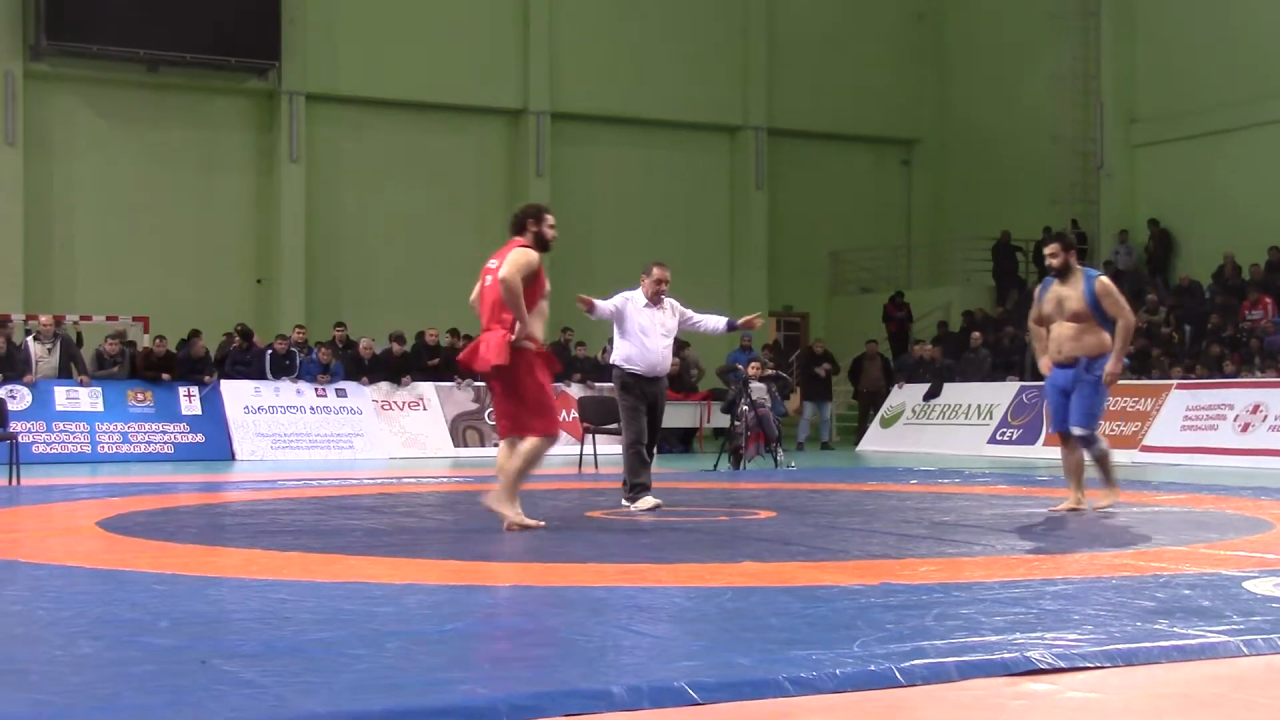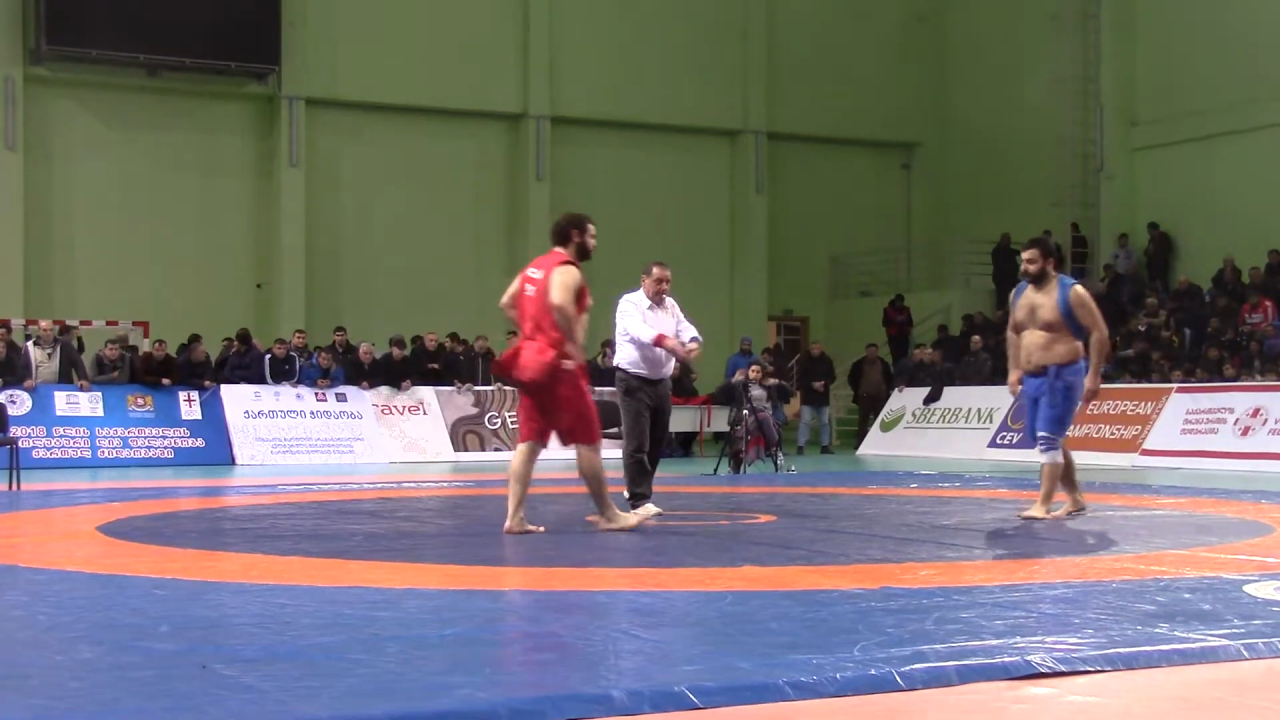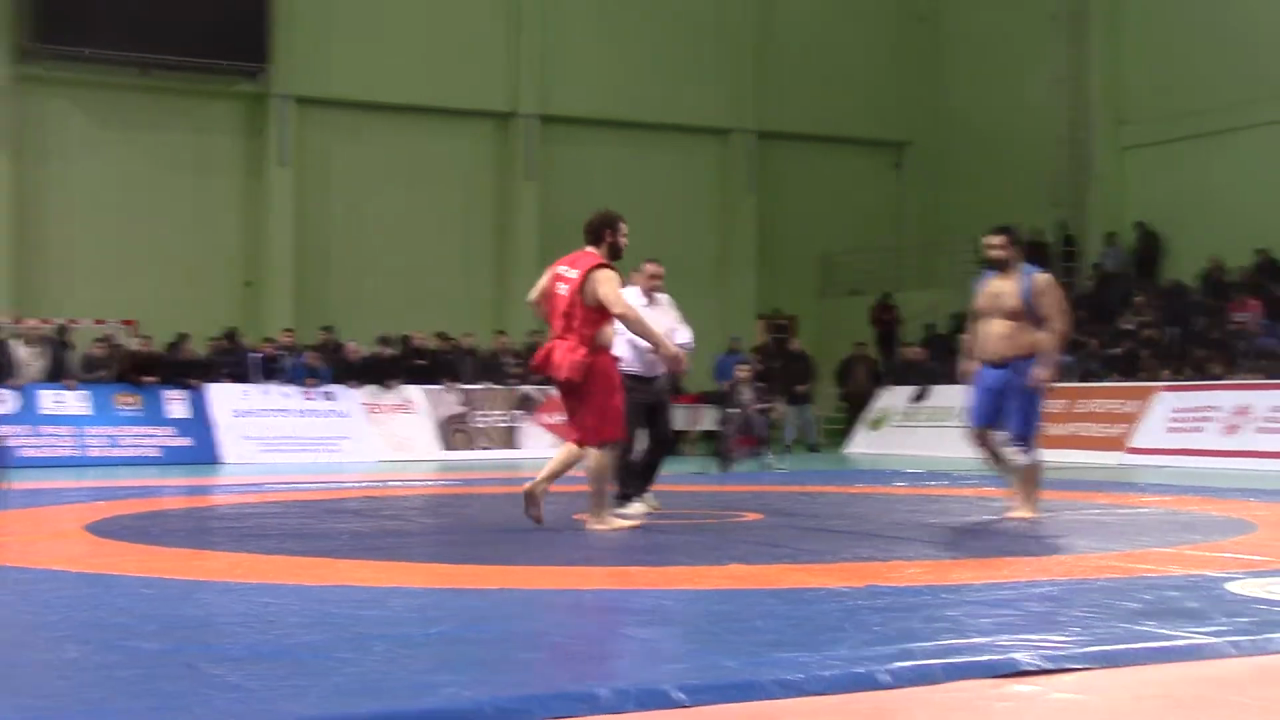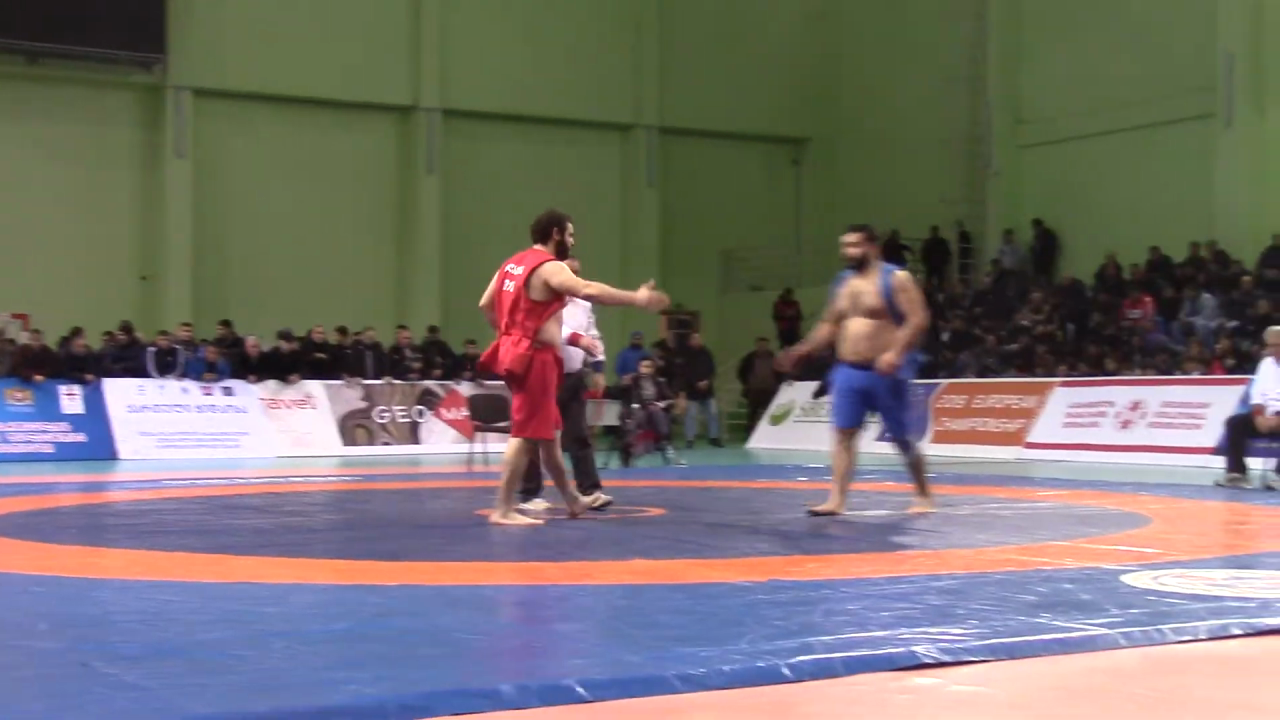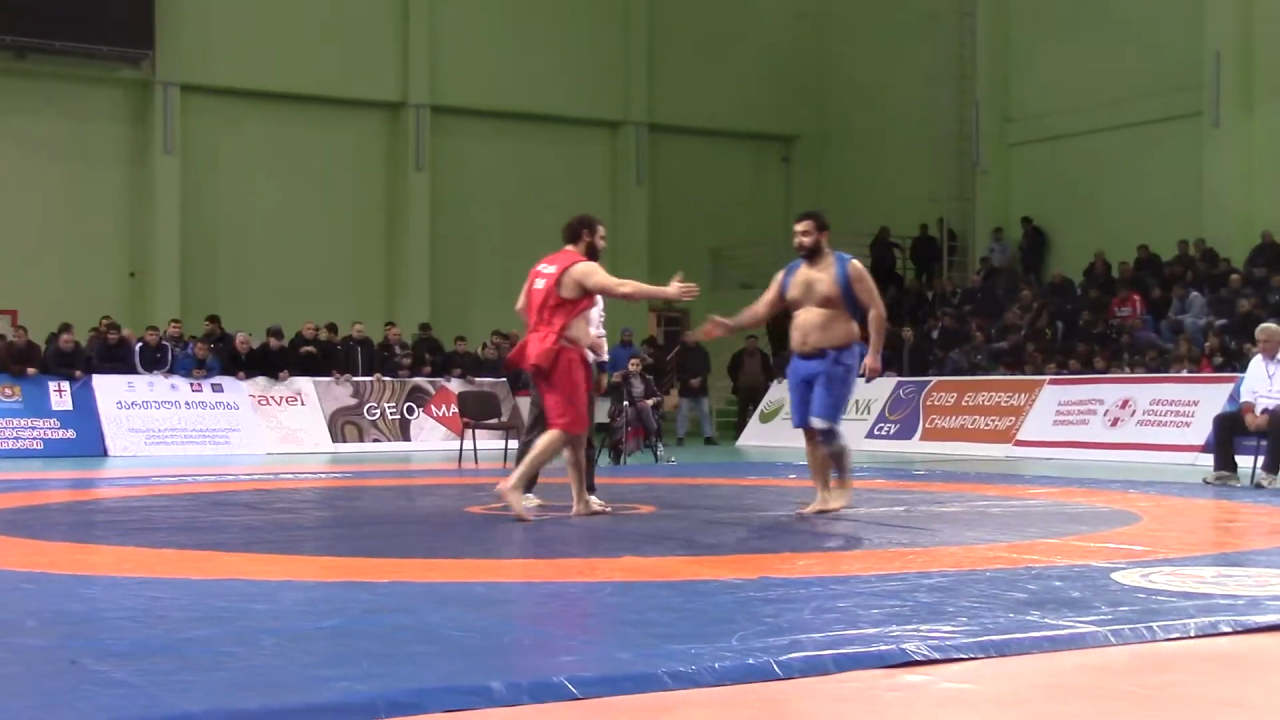
dt=0.3s
person 1, frame 1
left shoulder: (502, 256)
right shoulder: (527, 256)
left elbow: (476, 297)
right elbow: (506, 279)
right wrist: (524, 322)
left hip: (496, 353)
right hip: (518, 353)
left knee: (512, 434)
right knee: (545, 431)
left ankle: (512, 511)
right ankle: (503, 492)
person 1, frame 2
left shoulder: (535, 267)
right shoulder: (568, 271)
left elbow: (507, 304)
right elbow: (558, 304)
right wrist: (574, 344)
left hip: (534, 364)
right hip: (559, 366)
left knee: (530, 441)
right knee: (588, 440)
left ankle: (515, 517)
right ankle: (608, 515)
person 1, frame 3
left shoulder: (564, 264)
right shoulder: (600, 272)
left elbow: (536, 298)
right elbow: (623, 312)
right wrist: (663, 344)
left hip: (565, 358)
right hip: (589, 361)
left knee: (584, 439)
right knee: (604, 440)
left ankle: (539, 484)
right ankle: (600, 514)
person 1, frame 4
left shoulder: (511, 264)
right shoulder: (549, 267)
left elbow: (486, 304)
right elbow: (588, 291)
right wrist: (636, 299)
left hip: (516, 355)
right hip: (534, 358)
left knee: (548, 432)
right knee: (528, 434)
left ankle: (571, 498)
right ankle: (503, 509)
person 1, frame 5
left shoulder: (544, 265)
right shoulder: (581, 268)
left elbow: (522, 306)
right elbow: (622, 289)
right wrist: (668, 293)
left hip: (543, 354)
right hip: (561, 356)
left knee: (575, 430)
right knee: (566, 427)
left ankle: (581, 500)
right ankle: (513, 484)
person 2, frame 1
left shoulder: (1096, 283)
right shoulder: (1044, 289)
left elbow: (1126, 319)
right elbow: (1035, 324)
left wrist: (1116, 360)
right wrist: (1042, 357)
left hip: (1090, 370)
right hip: (1057, 372)
left knee: (1083, 433)
right knee: (1066, 436)
left ankle: (1110, 485)
right ankle: (1076, 496)
person 2, frame 2
left shoulder: (1072, 292)
right shoulder: (1018, 293)
left elbow: (1099, 332)
right elbow: (1013, 333)
left wrist: (1094, 375)
right wrist: (1014, 369)
left hip: (1062, 377)
right hip: (1031, 379)
left knee: (1048, 439)
right knee: (1052, 443)
left ankle: (1043, 505)
right ankle: (1075, 498)
person 2, frame 3
left shoulder: (1037, 281)
right shoulder: (983, 283)
left elbow: (1059, 324)
left wrist: (1046, 365)
right wrist: (971, 358)
left hip: (1023, 370)
right hip: (989, 370)
left knee: (1021, 438)
right knee: (979, 431)
left ankle: (1027, 502)
right ankle: (1014, 477)
person 2, frame 4
left shoulder: (895, 279)
right shoulder: (842, 283)
left elbow: (919, 319)
right elbow: (828, 325)
left wrist: (896, 353)
right wrist: (801, 350)
left hip: (885, 371)
right hip: (848, 371)
left knee: (901, 437)
right knee: (843, 434)
left ankle: (924, 495)
right ankle: (836, 500)
person 2, frame 5
left shoulder: (849, 268)
right shoulder: (788, 274)
left elbow: (876, 310)
right elbow: (761, 309)
left wrist: (873, 353)
right wrist: (729, 325)
left hip: (837, 360)
right hip: (801, 362)
left knee: (823, 427)
right knee: (810, 431)
left ankle: (843, 487)
right ankle: (825, 496)
person 3, frame 1
left shoulder: (672, 306)
right shoulder: (625, 301)
left elbow: (698, 321)
right elbow: (606, 308)
left wrist: (736, 324)
right wrist: (592, 306)
left hip: (657, 381)
right hip: (629, 379)
left knee: (649, 440)
right knee: (635, 438)
left ankle: (632, 490)
right ankle: (639, 494)
person 3, frame 2
left shoulder: (670, 305)
right shoulder: (629, 303)
left elbow: (683, 327)
right elbow: (639, 331)
left wrist: (693, 342)
right wrist: (666, 341)
left hip: (661, 383)
right hip: (633, 382)
left knee: (658, 441)
right knee: (637, 443)
left ankle: (635, 488)
right ankle: (639, 500)
person 3, frame 3
left shoulder: (665, 302)
right shoulder: (624, 300)
left elbow: (679, 329)
right elbow: (634, 332)
left wrist: (682, 347)
left hip: (656, 380)
right hip: (627, 380)
left knee: (664, 436)
right knee: (625, 441)
left ankle: (640, 487)
right ankle: (626, 498)
person 3, frame 4
left shoulder: (583, 302)
left elbow: (592, 335)
left hip: (573, 377)
left knee: (580, 436)
left ankle: (590, 491)
right ankle: (529, 495)
person 3, frame 5
left shoulder: (595, 299)
left elbow: (598, 334)
left wrist: (601, 367)
left knee: (585, 433)
right knee: (538, 429)
left ankle: (587, 492)
right ankle: (524, 489)
